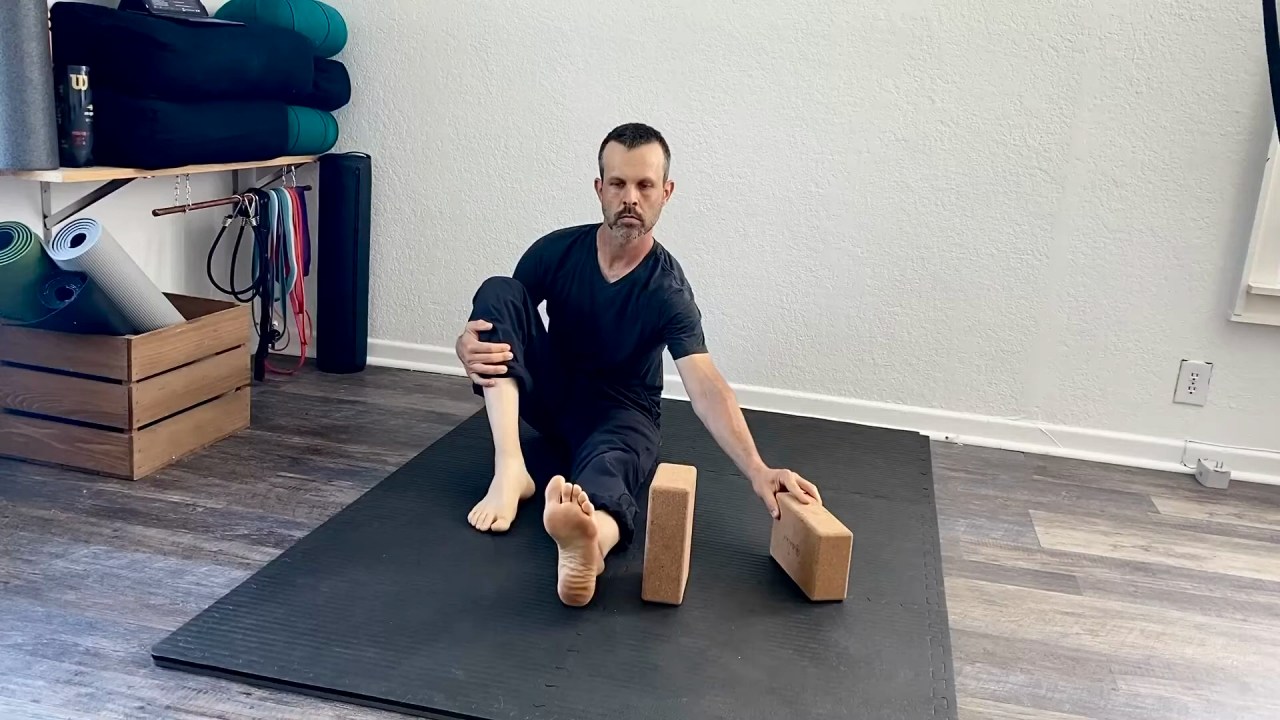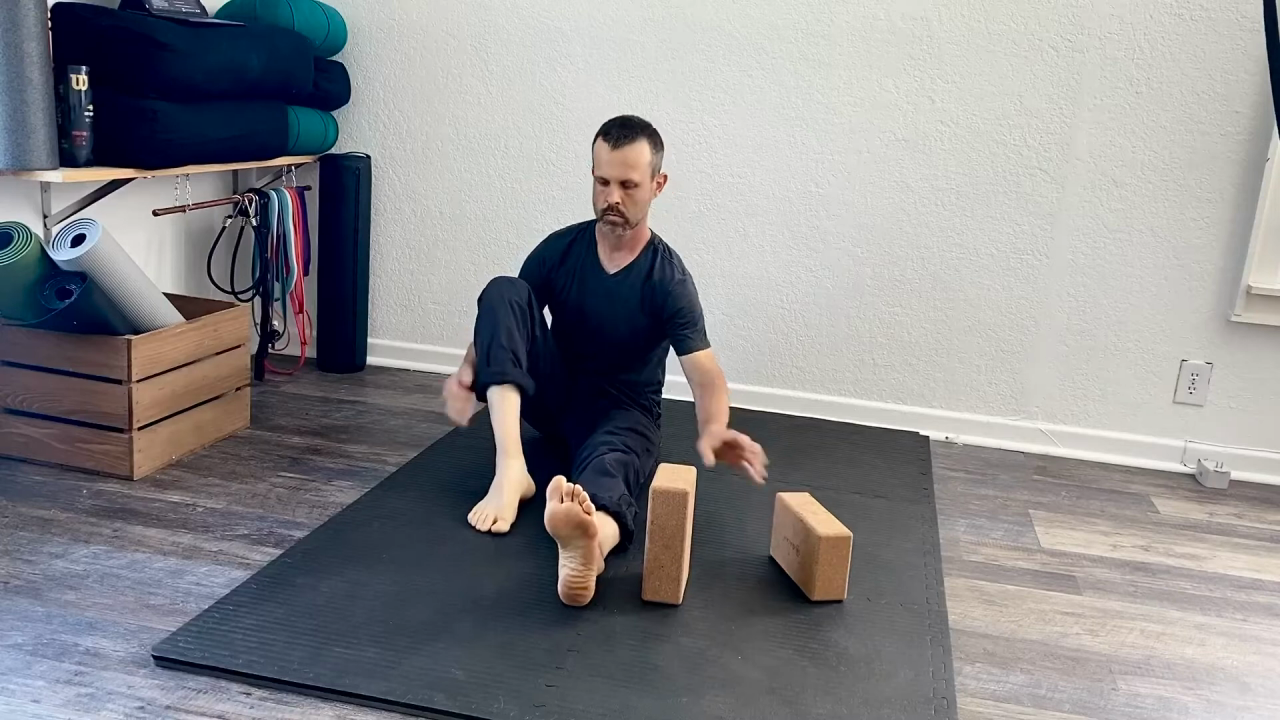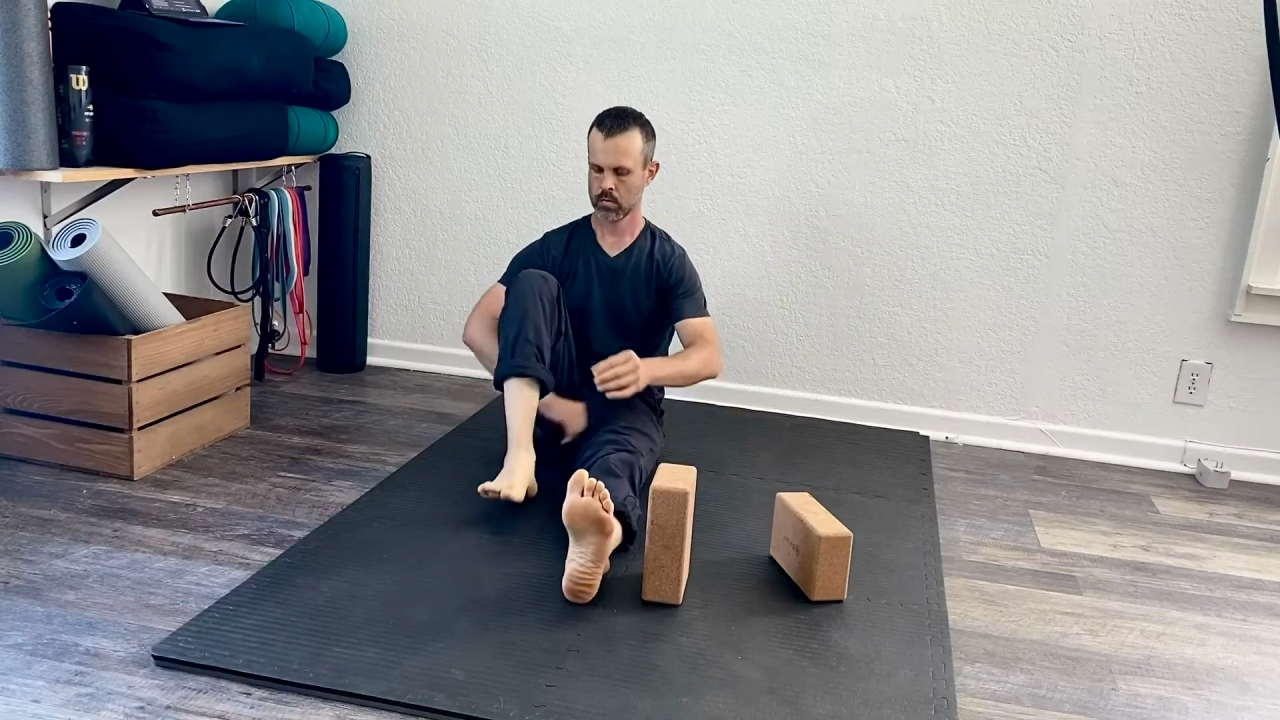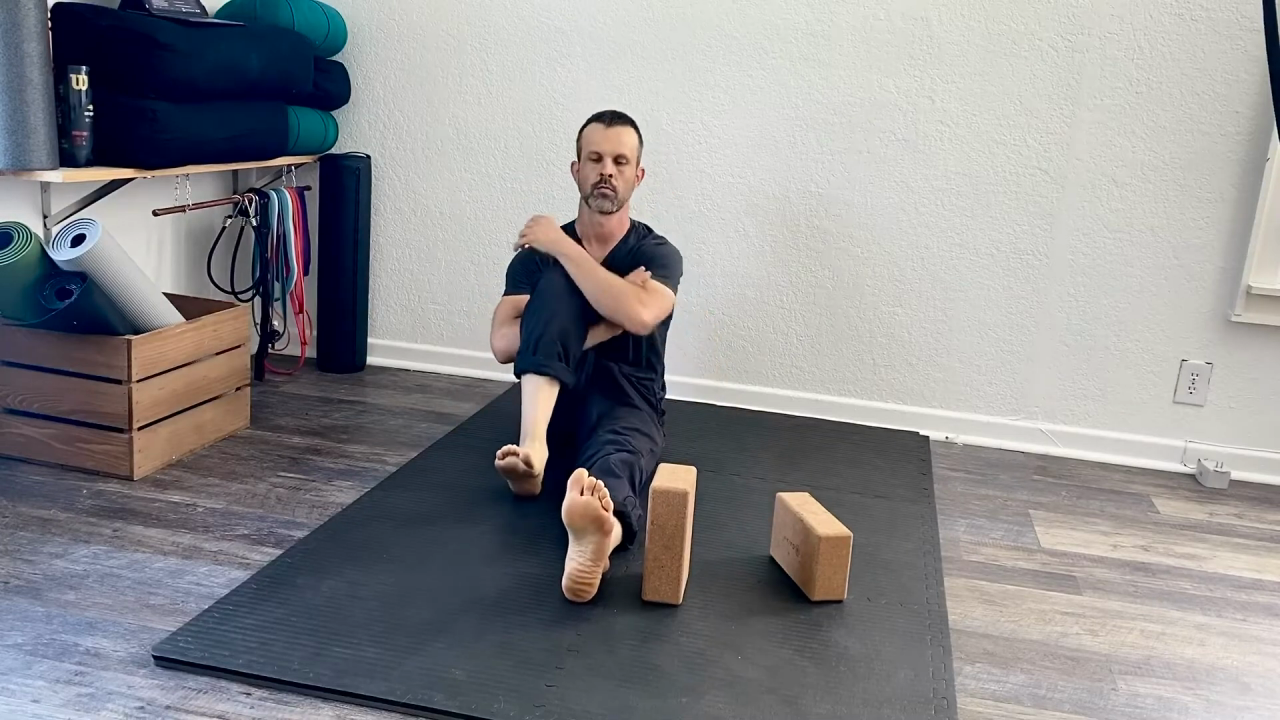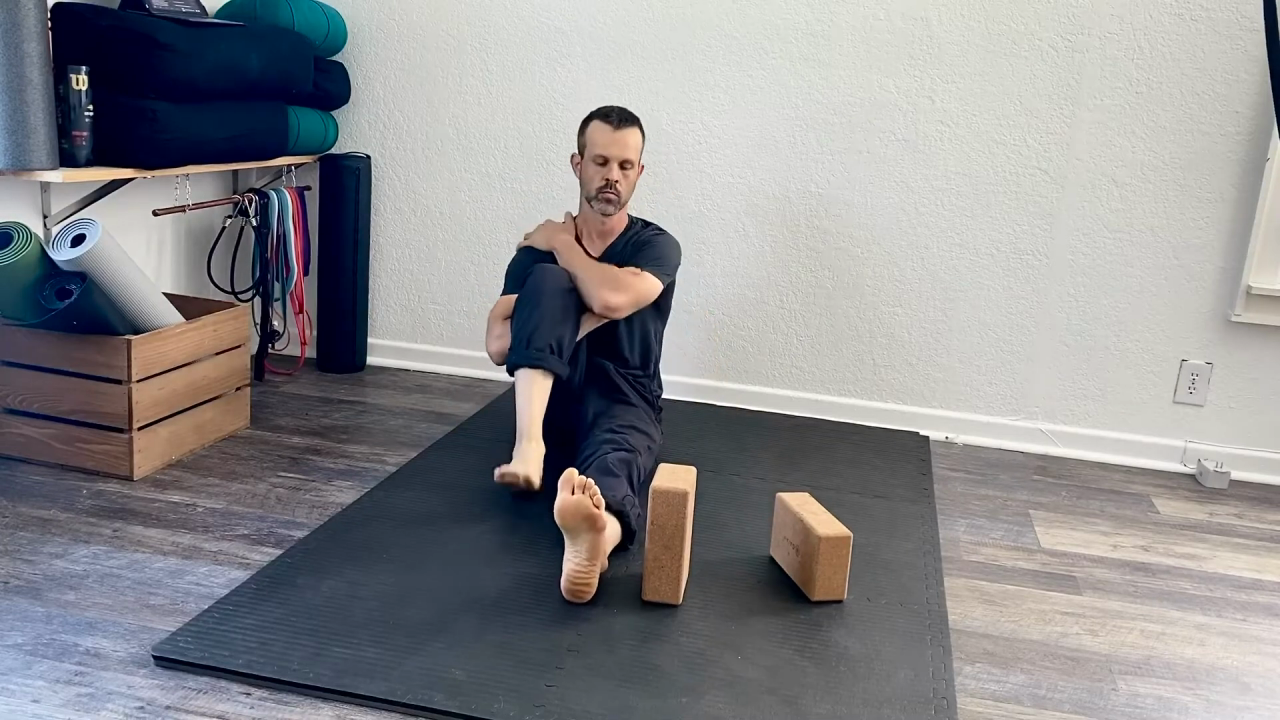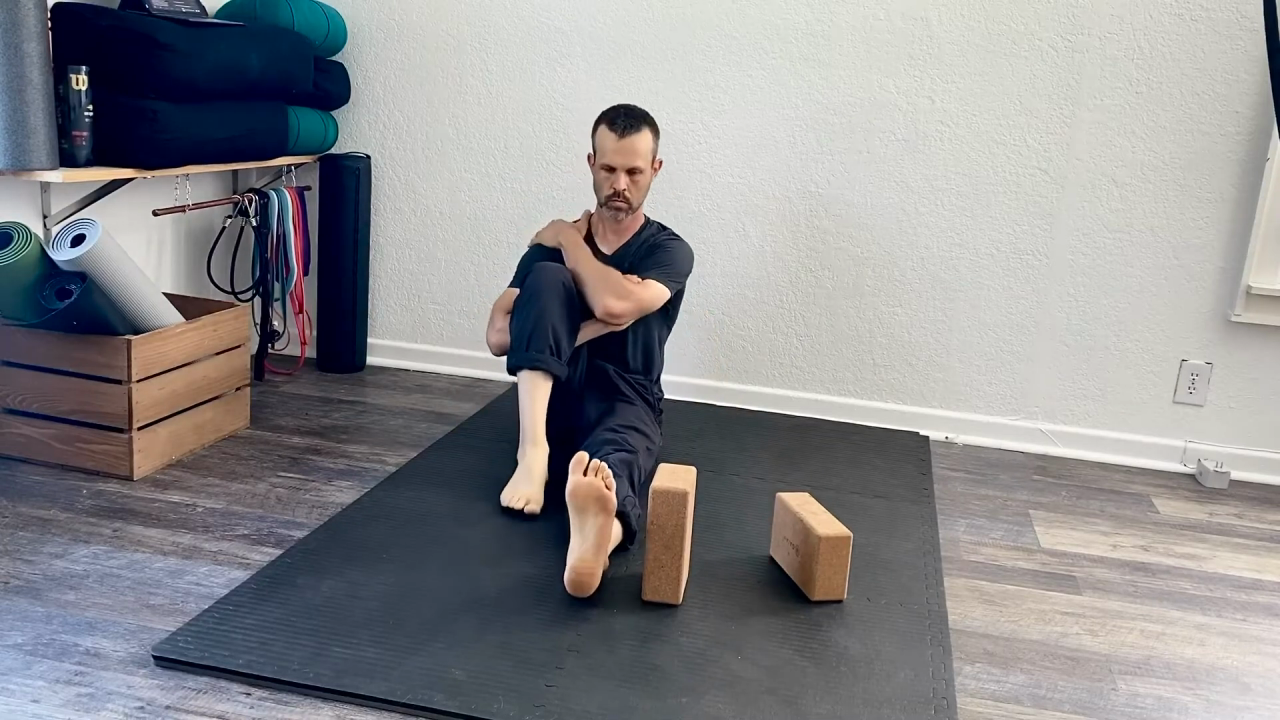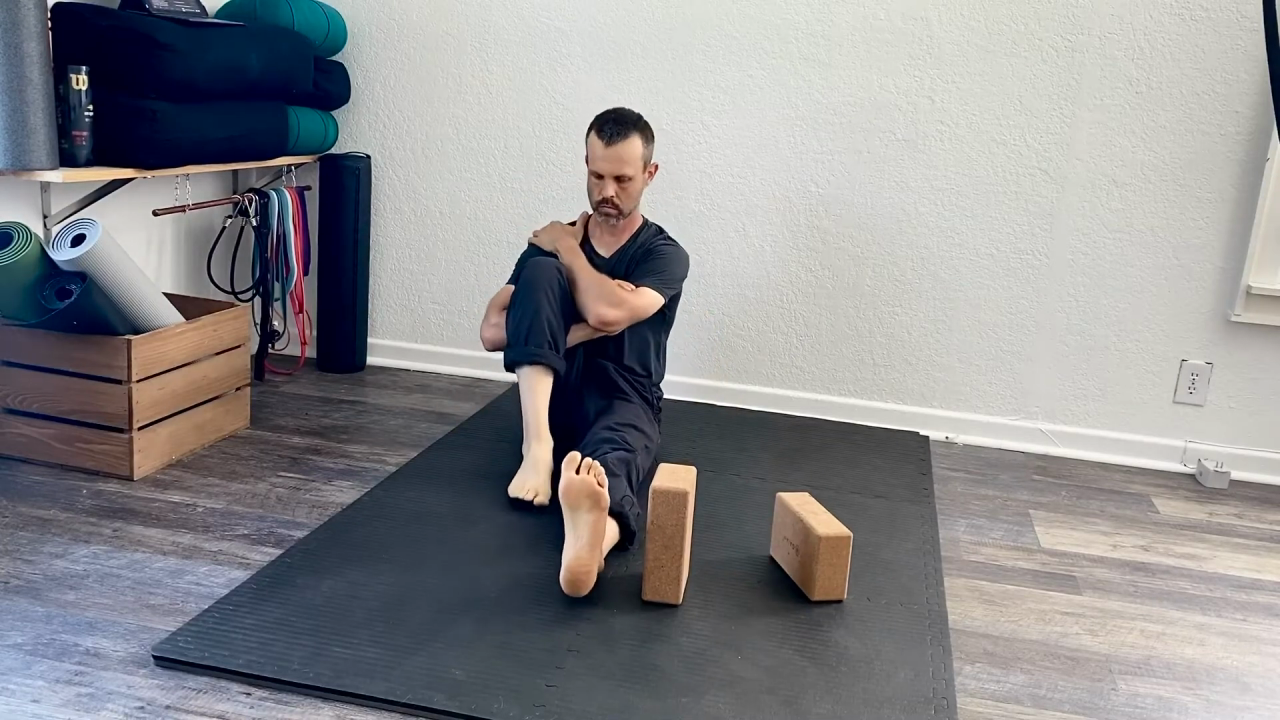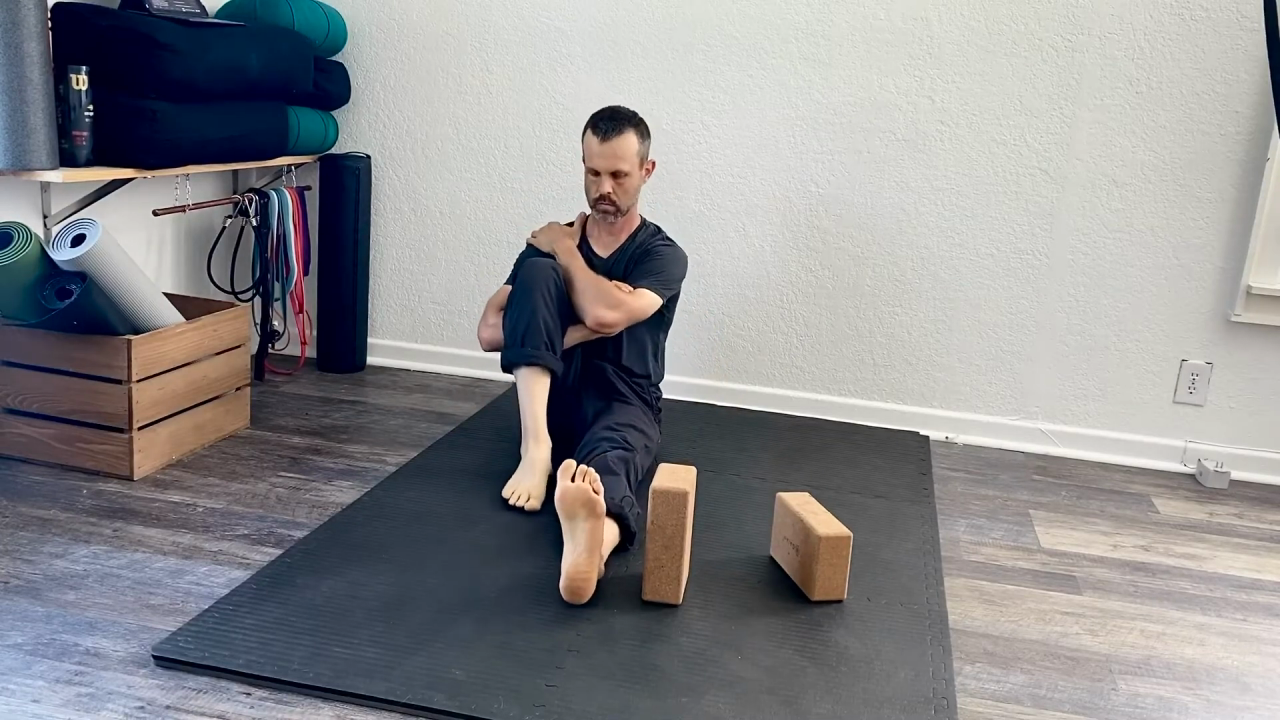
dt=0.5s
person 1, frame 1
left shoulder: (668, 289)
right shoulder: (556, 251)
left elbow: (706, 386)
right elbow: (497, 315)
left wrist: (756, 470)
right wrist: (470, 345)
left hip: (621, 408)
right hip: (550, 392)
left knee: (609, 467)
right knee: (497, 291)
left ankle: (587, 544)
right ankle: (509, 471)
person 1, frame 2
left shoulder: (669, 280)
right shoulder: (558, 250)
left elbow: (706, 375)
right elbow: (498, 322)
left wrist: (713, 429)
right wrist: (470, 373)
left hip: (623, 409)
right hip: (552, 393)
left knee: (608, 469)
right knee: (504, 291)
left ankle: (588, 543)
right ankle: (510, 468)
person 1, frame 3
left shoulder: (668, 261)
right shoulder: (553, 248)
left elbow: (709, 358)
right elbow: (477, 329)
left wrist: (645, 369)
right wrist: (538, 394)
left hip: (626, 408)
right hip: (553, 404)
left knee: (611, 470)
right knee: (533, 284)
left ankle: (594, 544)
right ankle: (521, 456)
person 1, frame 4
left shoulder: (657, 253)
right shoulder: (535, 255)
left elbow: (640, 318)
right elbow: (503, 344)
left wrist: (563, 246)
right wrist: (606, 324)
left hip: (627, 406)
right hip: (555, 402)
left knee: (612, 469)
right knee: (556, 288)
left ankle: (595, 541)
right ankle: (533, 448)
person 1, frame 5
left shoulder: (656, 246)
right shoulder: (537, 252)
left elbow: (613, 299)
right elbow: (497, 345)
left wrist: (562, 242)
right wrist: (592, 316)
left hip: (624, 406)
right hip: (553, 401)
left knee: (610, 469)
right knee: (548, 280)
left ankle: (593, 542)
right ankle: (530, 448)
person 1, frame 6
left shoulder: (669, 251)
right shoulder: (549, 246)
left elbow: (615, 304)
right elbow: (497, 337)
left wrist: (571, 241)
right wrist: (595, 326)
left hip: (624, 406)
right hip: (555, 403)
left knee: (611, 465)
right knee: (547, 277)
left ankle: (594, 541)
right ankle: (533, 452)
person 1, frame 7
left shoulder: (664, 255)
right shoulder: (549, 245)
left elbow: (607, 312)
right elbow: (492, 332)
left wrist: (568, 247)
right wrist: (586, 329)
left hip: (623, 405)
right hip: (554, 399)
left knee: (610, 463)
right knee: (541, 273)
left ankle: (590, 542)
right ankle: (538, 445)
person 1, frame 8
left shoulder: (663, 255)
right shoulder: (548, 245)
left elbow: (605, 313)
right elbow: (489, 332)
left wrist: (565, 248)
right wrist: (584, 330)
left hip: (622, 405)
right hip: (552, 400)
left knee: (608, 463)
right knee: (539, 275)
left ankle: (590, 547)
right ankle: (536, 446)
